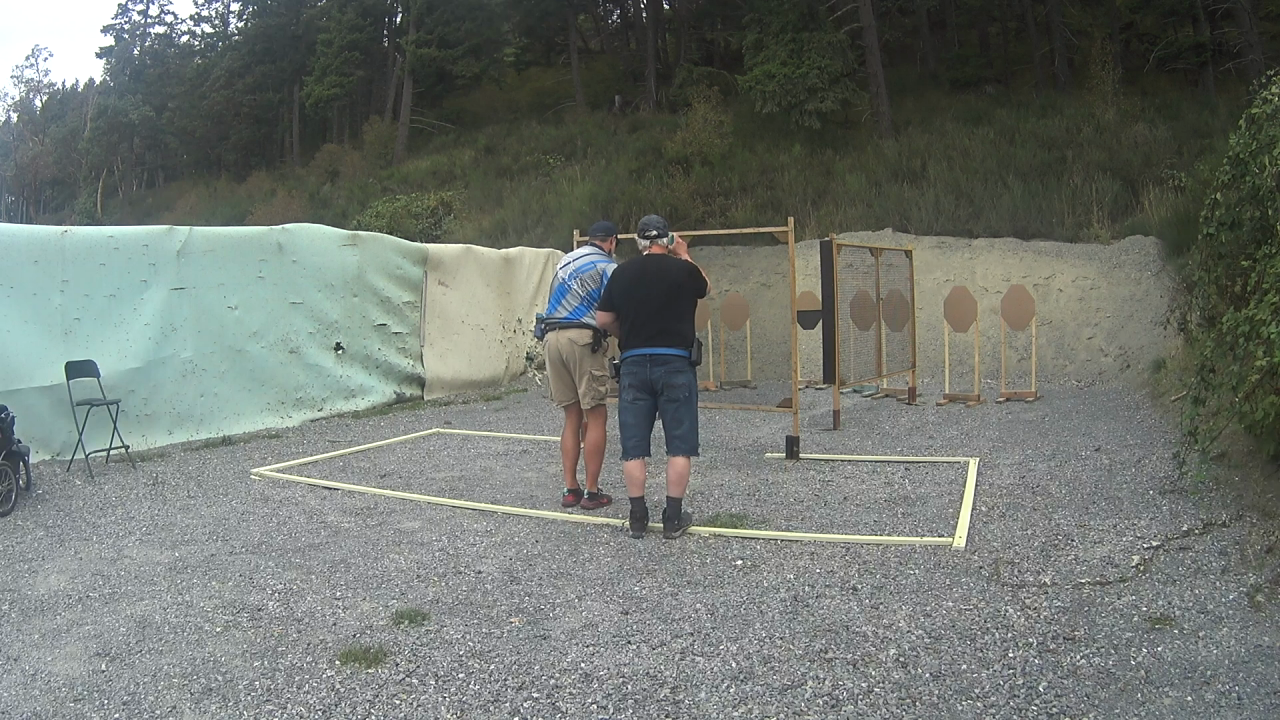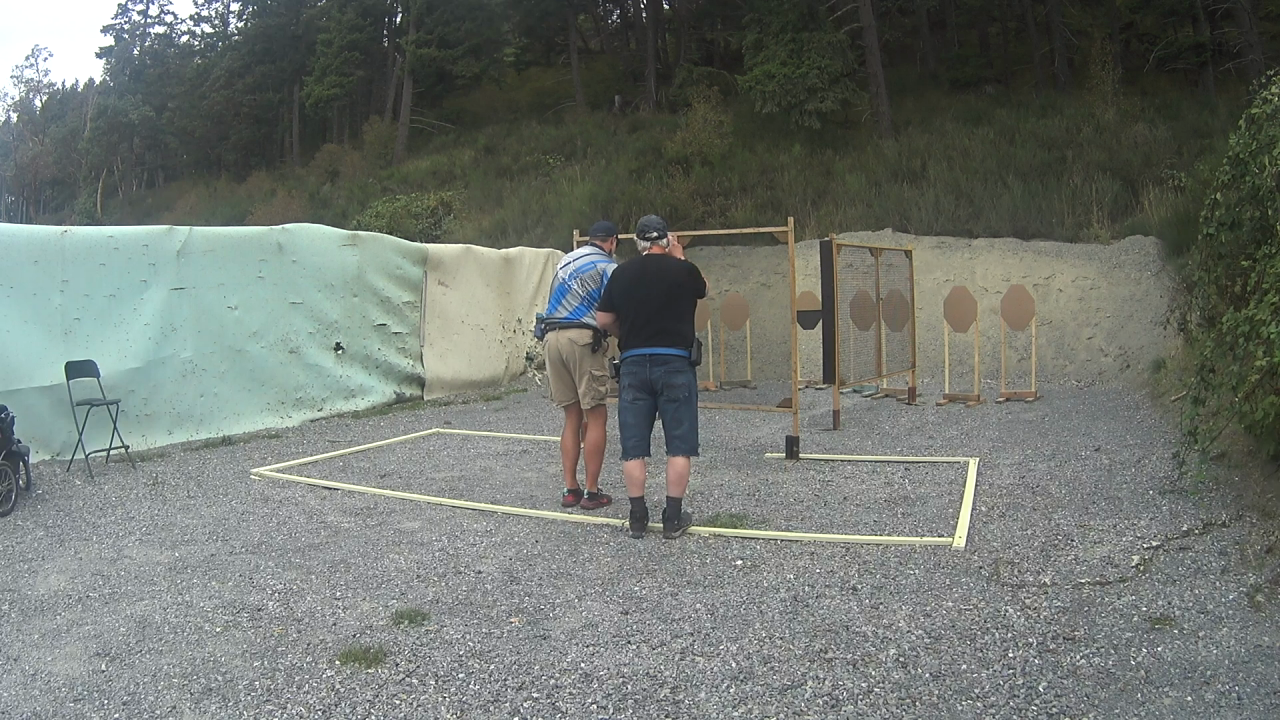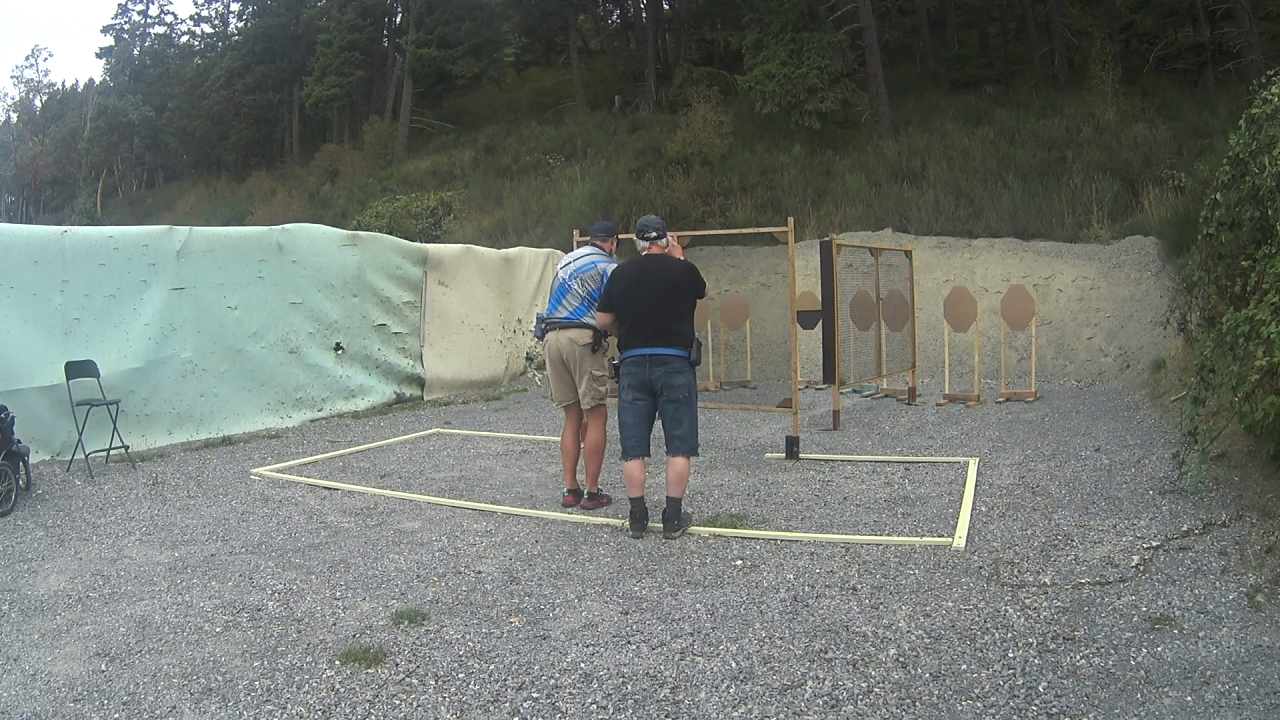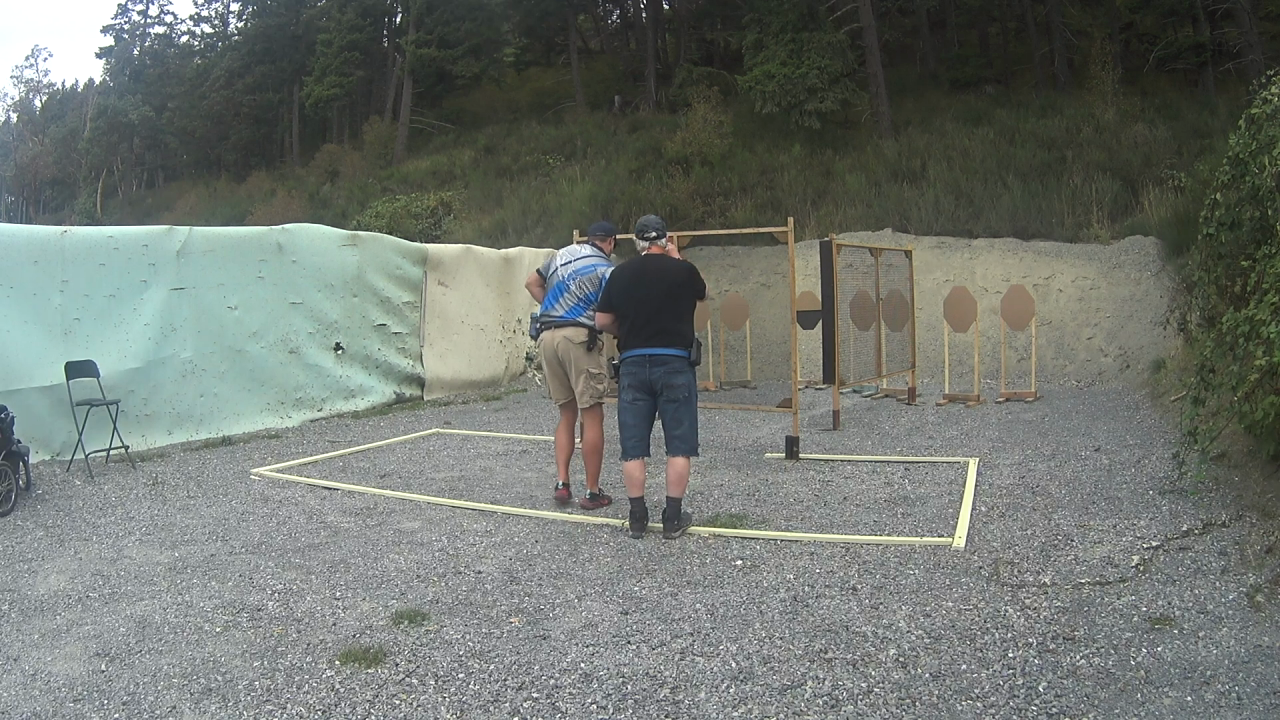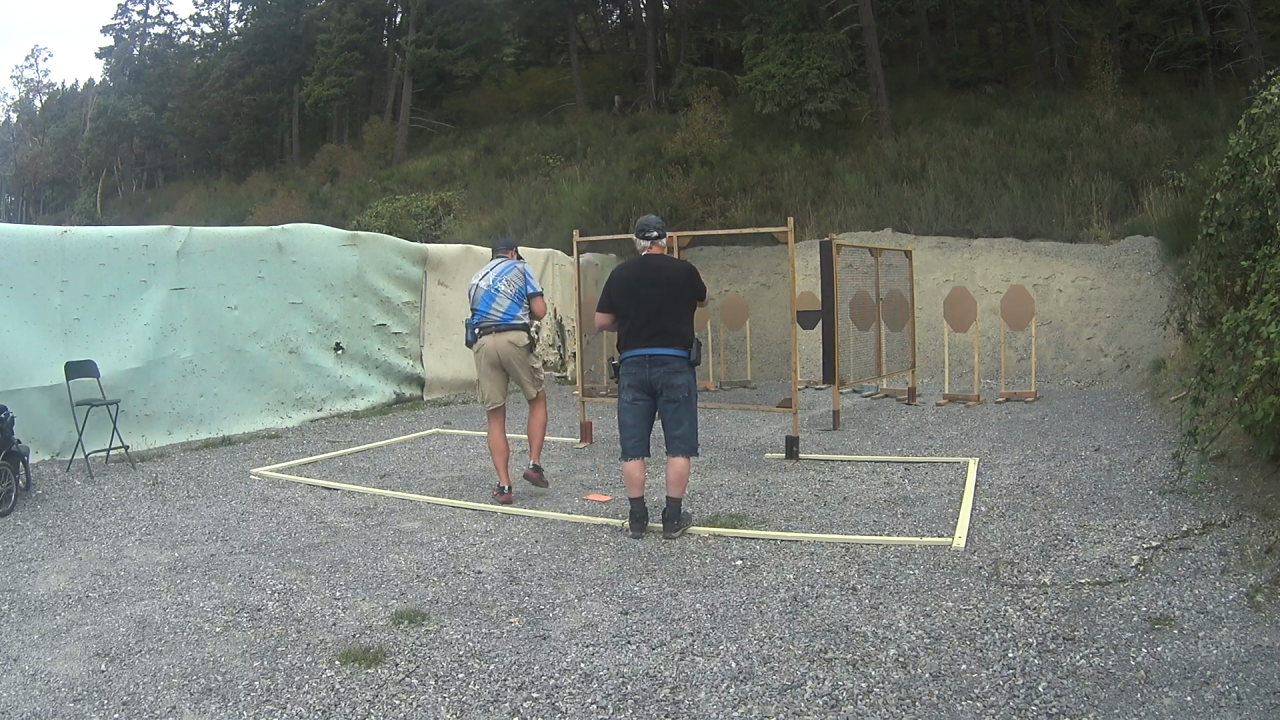
dt=0.7s
person 1, frame 1
left shoulder: (622, 272)
right shoulder: (684, 270)
left elbow: (603, 319)
right elbow: (705, 287)
right wrist: (684, 255)
left hip: (633, 364)
right hip: (675, 364)
left knee: (634, 447)
right knee: (679, 446)
left ankle: (637, 518)
right ankle: (673, 518)
person 1, frame 2
left shoulder: (621, 273)
right shoulder: (684, 270)
left elbow: (604, 320)
right elbow: (703, 289)
left hip: (633, 364)
right hip: (675, 364)
left knee: (633, 447)
right knee: (679, 445)
left ankle: (637, 518)
right ankle: (673, 518)
person 1, frame 3
left shoulder: (620, 273)
right shoulder: (683, 270)
left elbow: (603, 321)
right elbow: (702, 290)
left hip: (633, 365)
right hip: (674, 364)
left knee: (633, 447)
right knee: (679, 446)
left ankle: (637, 518)
right ankle: (673, 518)
person 1, frame 4
left shoulder: (620, 274)
right shoulder: (684, 271)
left elbow: (602, 321)
right elbow: (702, 294)
left hip: (633, 365)
right hip: (674, 364)
left knee: (633, 447)
right knee: (678, 446)
left ankle: (637, 518)
right ankle: (673, 518)
person 1, frame 5
left shoulder: (620, 273)
right shoulder: (684, 270)
left elbow: (601, 322)
right elbow: (702, 301)
left hip: (633, 365)
right hip: (674, 364)
left knee: (633, 447)
right knee: (678, 446)
left ankle: (637, 518)
right ankle: (673, 518)
person 2, frame 1
left shoulder: (566, 260)
right shoulder: (607, 265)
left elbow: (564, 301)
left hip: (553, 337)
right hip: (582, 338)
left knee: (572, 417)
right knee: (596, 417)
left ankle: (570, 489)
right ankle: (591, 492)
person 2, frame 2
left shoulder: (567, 260)
right shoulder: (606, 266)
left elbow: (564, 301)
left hip: (552, 337)
right hip: (582, 338)
left knee: (572, 417)
right knee: (595, 417)
left ankle: (570, 489)
right ankle: (591, 492)
person 2, frame 3
left shoulder: (567, 260)
right shoulder: (607, 265)
left hip: (552, 338)
right hip: (582, 339)
left knee: (572, 417)
right knee: (596, 417)
left ankle: (570, 489)
right ankle: (591, 492)
person 2, frame 4
left shoulder: (563, 254)
right shoulder: (605, 269)
left elbow: (532, 284)
left hip: (547, 337)
right hip: (579, 338)
left knee: (567, 414)
right knee: (592, 416)
left ankle: (562, 484)
right ankle: (592, 493)
person 2, frame 5
left shoulder: (476, 279)
right shoulder: (521, 267)
right elbow: (539, 311)
left hip: (484, 344)
right hip: (515, 340)
left knee: (495, 418)
right knee: (537, 401)
left ankle: (504, 486)
right ankle: (534, 465)
